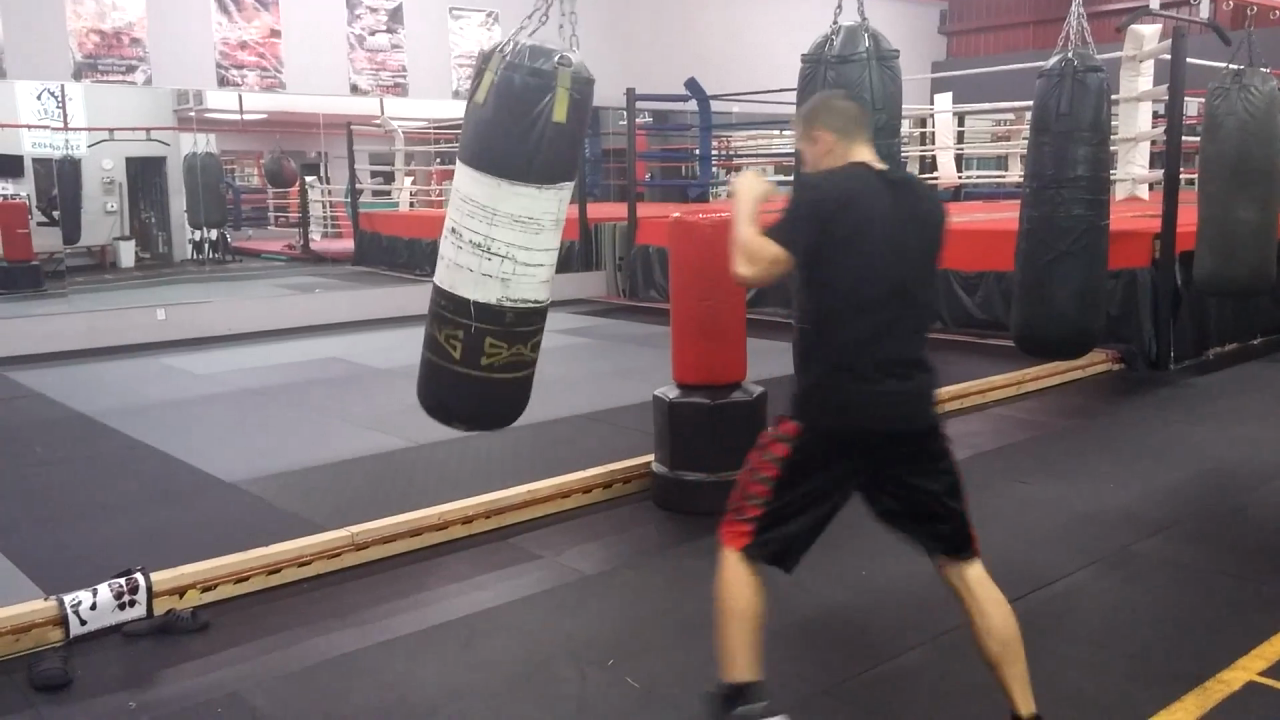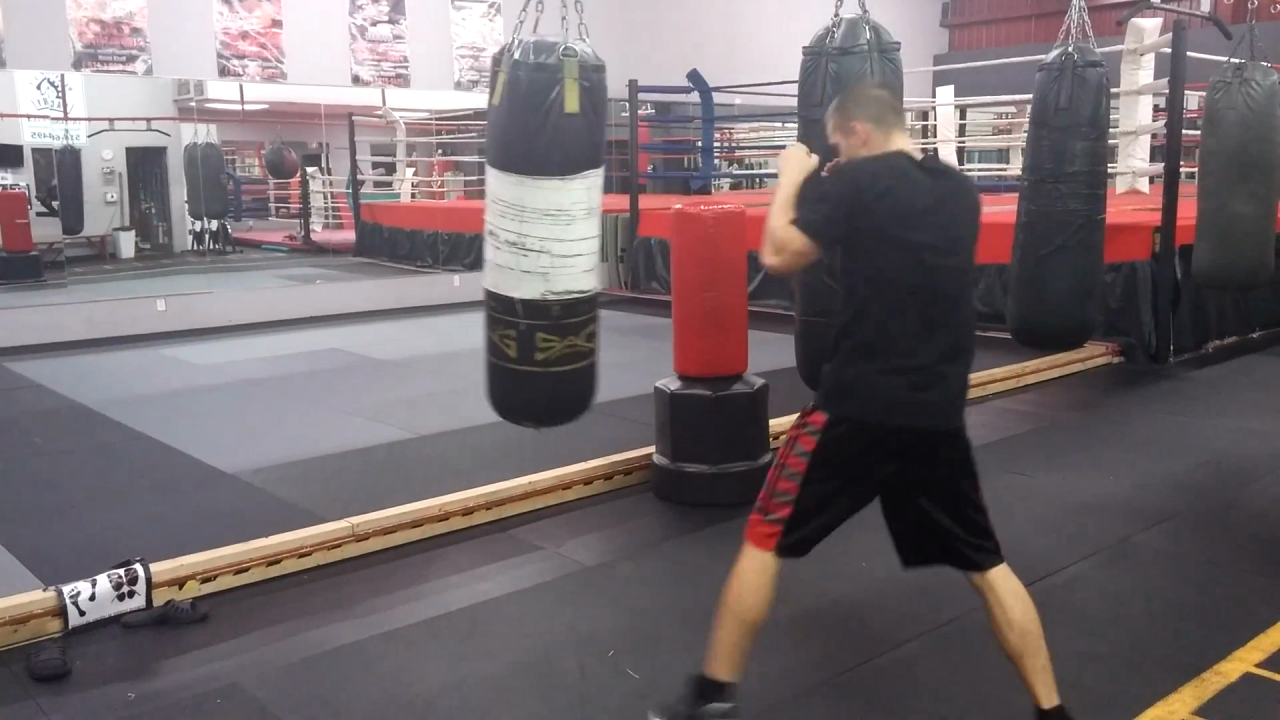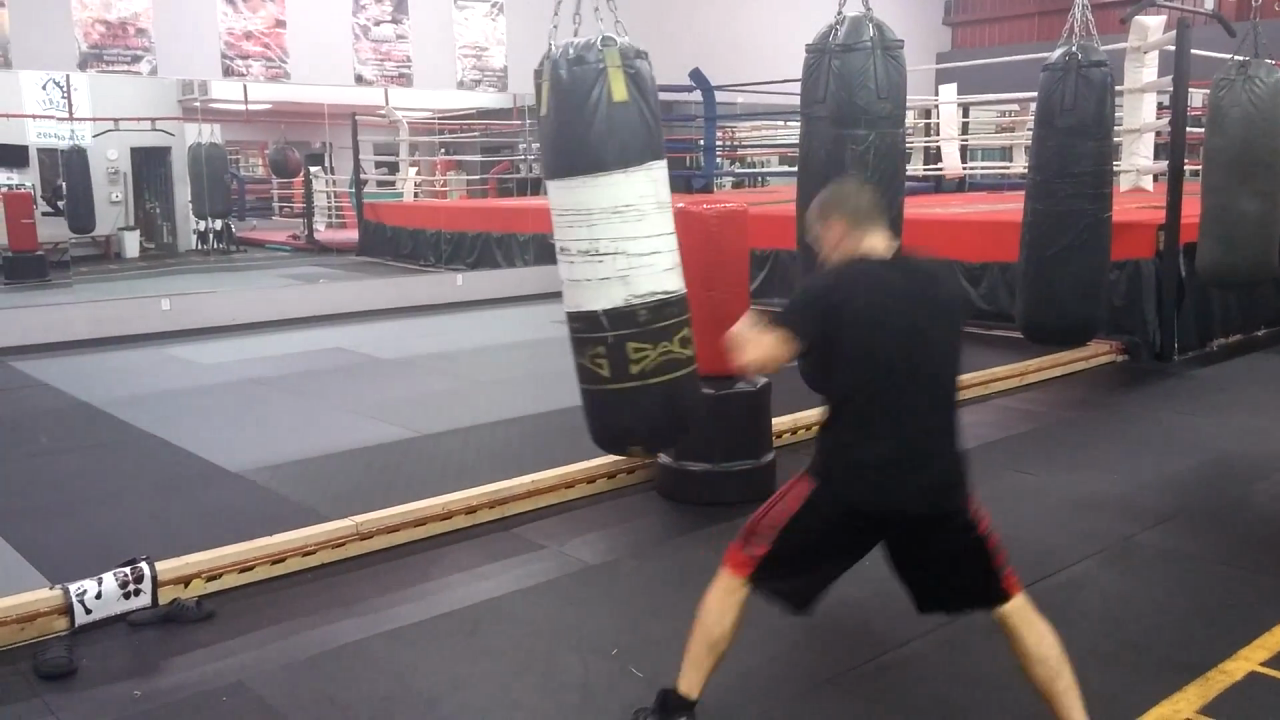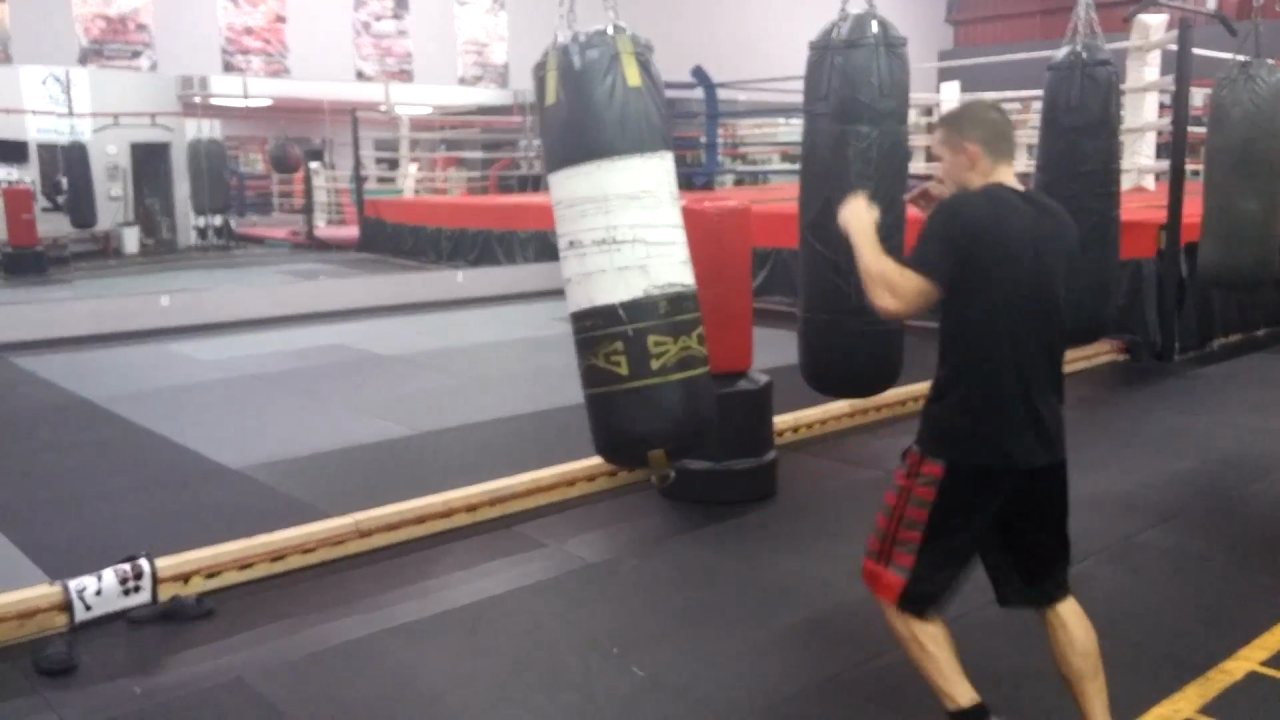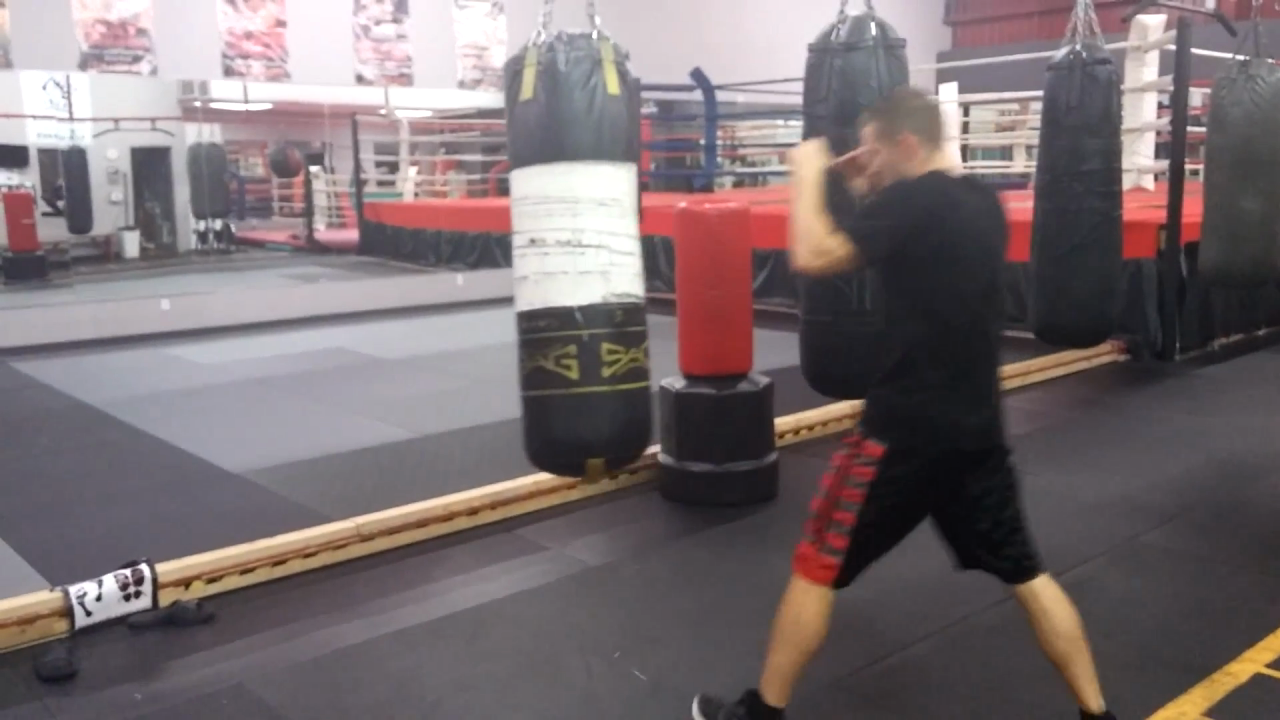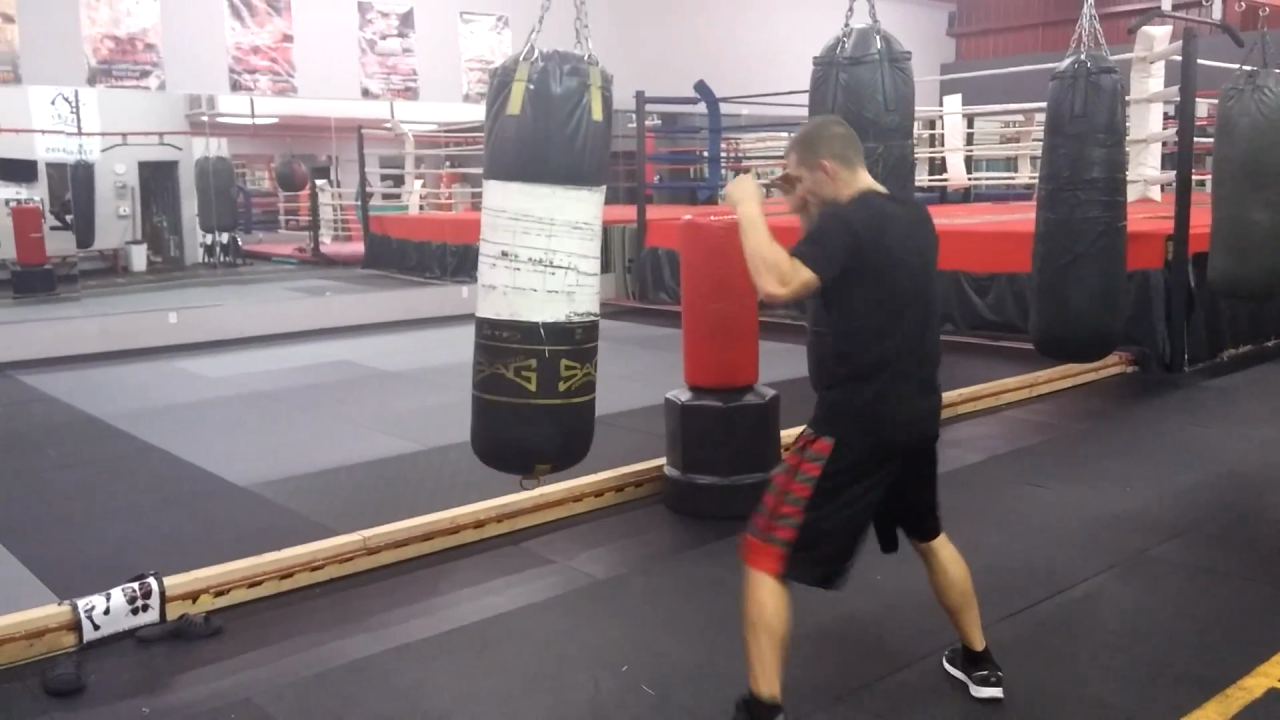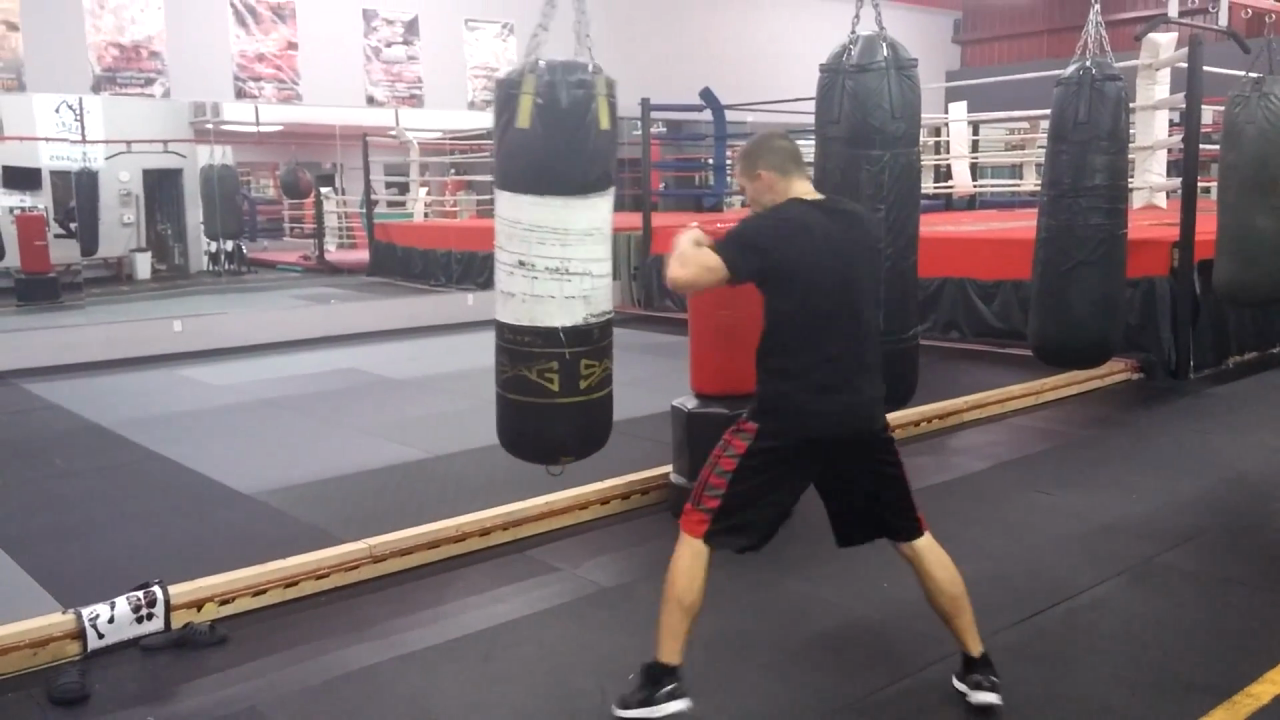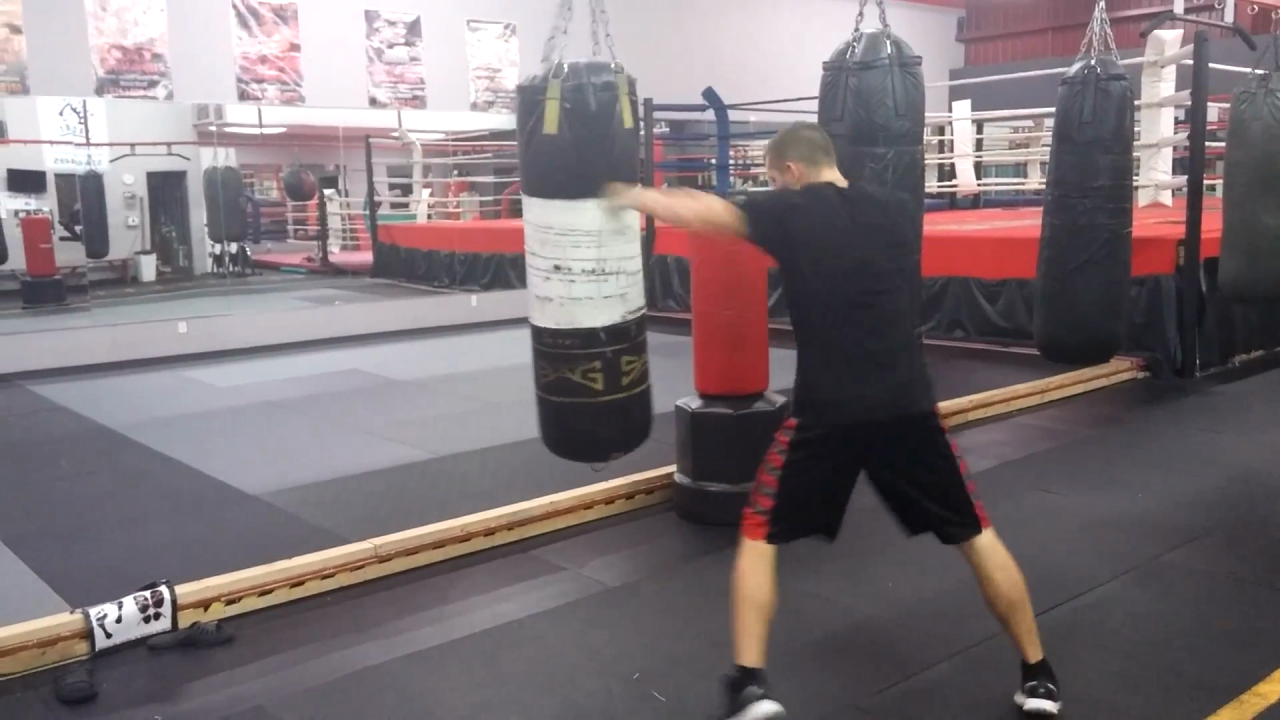
dt=0.4s
person 1, frame 1
left shoulder: (823, 194)
right shoulder: (925, 202)
left elbow: (753, 268)
left wrist: (747, 197)
left hip: (830, 414)
right hip: (910, 415)
left knee: (739, 543)
right knee: (965, 566)
person 1, frame 2
left shoulder: (856, 181)
right shoulder: (959, 191)
left elbow: (778, 255)
left wrist: (792, 179)
left hip: (859, 406)
right hip: (937, 413)
left knee: (764, 540)
right knee: (986, 566)
person 1, frame 3
left shoulder: (832, 288)
right shoulder: (945, 287)
left elbow: (758, 359)
left wrist: (747, 330)
left hip: (846, 484)
right hip: (938, 488)
left knee: (735, 572)
right knee: (1009, 603)
person 1, frame 4
left shoulder: (964, 215)
right shoulder: (1057, 223)
left elbow: (896, 299)
left wrist: (859, 229)
left hip: (962, 444)
right hip: (1039, 445)
left knee: (897, 592)
right knee: (1051, 597)
person 1, frame 5
left shoulder: (911, 198)
right shoulder: (983, 202)
left elbow: (813, 258)
left wrist: (809, 174)
right wrist: (877, 193)
left hip: (903, 425)
right hip: (977, 427)
left knee: (817, 568)
right knee: (1025, 575)
person 1, frame 6
left shoulder: (846, 221)
right shoulder: (913, 216)
left elbow: (778, 284)
left wrist: (748, 205)
right wrist: (815, 213)
left hip: (852, 424)
right hip: (916, 416)
left knee: (766, 559)
right knee: (928, 537)
right ankle: (980, 663)
person 1, frame 7
left shoulder: (769, 230)
right shoulder: (861, 224)
left elbow: (685, 277)
left wrist: (686, 242)
left hip: (787, 419)
right hip: (860, 414)
left knee: (697, 530)
right knee: (913, 536)
right ankle: (979, 669)
person 1, frame 8
left shoulder: (790, 209)
right shoulder: (892, 211)
left elbow: (703, 212)
left wrist: (632, 195)
left hip: (828, 409)
right hip: (905, 406)
left knee: (757, 535)
right knee: (972, 533)
